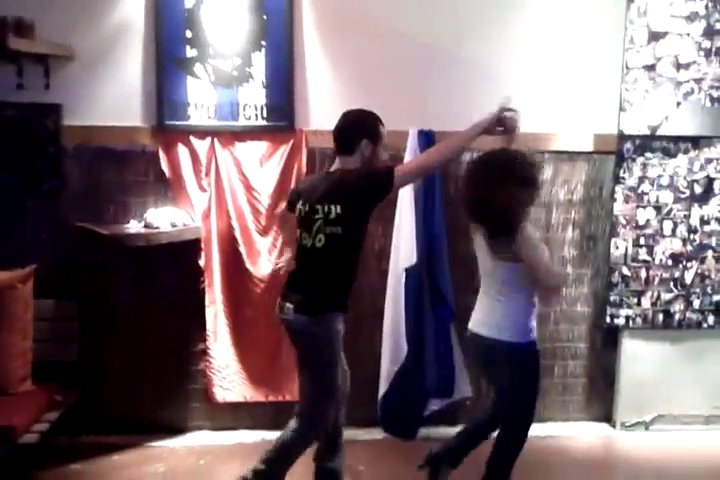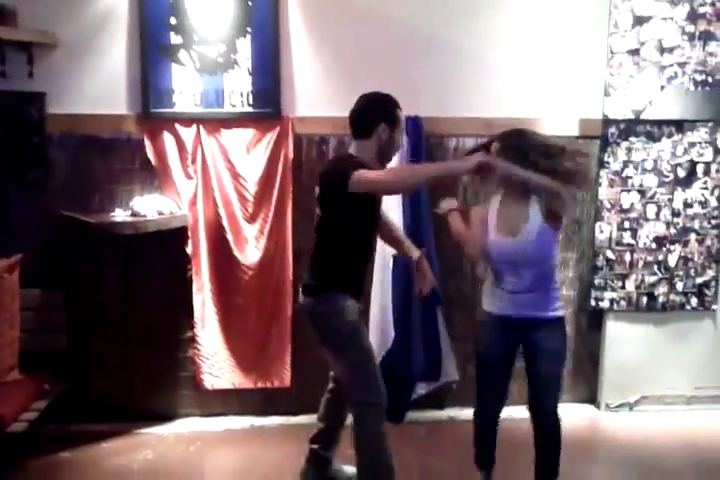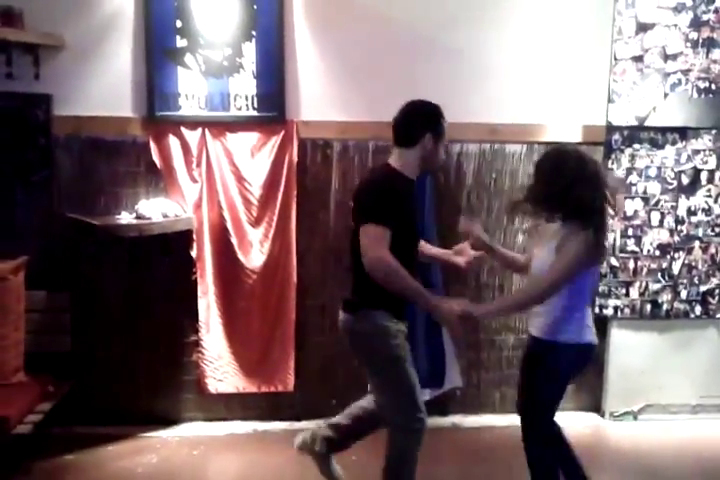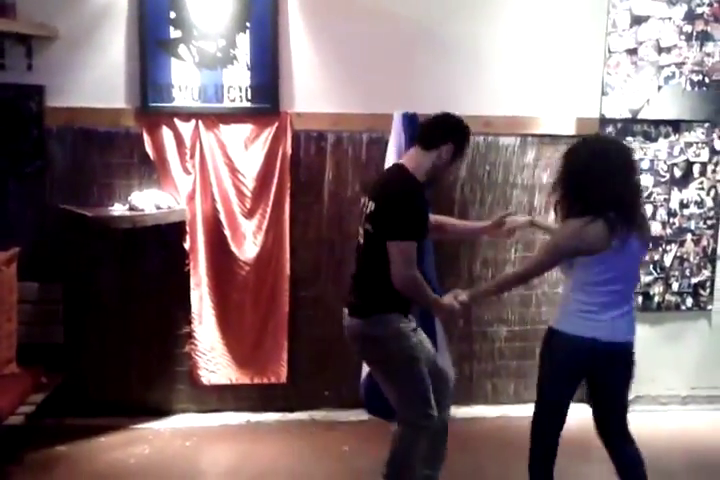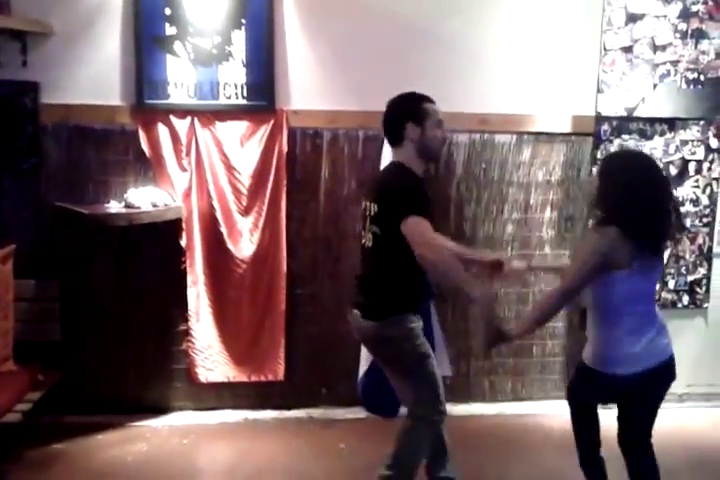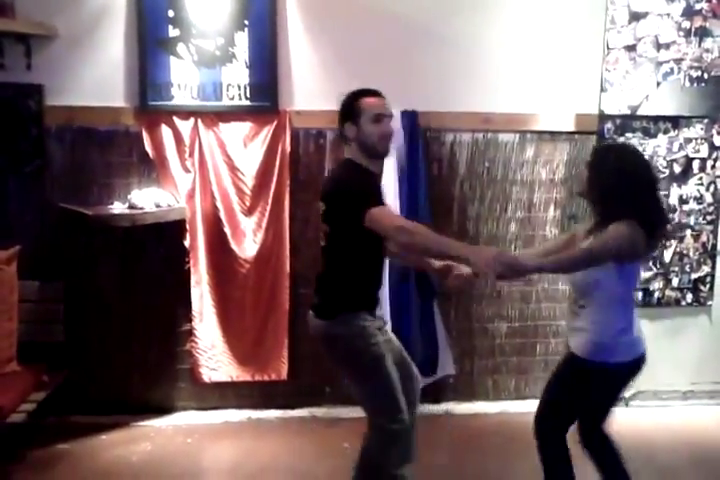
dt=0.3s
person 1, frame 1
left shoulder: (310, 185)
right shoulder: (356, 185)
left elbow: (283, 215)
right elbow: (430, 161)
right wrist: (484, 126)
left hip: (297, 305)
right hip: (317, 316)
left knee: (333, 394)
right knee: (314, 414)
person 1, frame 2
left shoulder: (352, 174)
right shoulder: (340, 171)
left elbow: (378, 221)
right elbow: (389, 181)
left wrist: (415, 255)
right wrist: (456, 166)
left hip: (333, 296)
right hip: (331, 299)
left knee: (345, 383)
right knee: (370, 398)
person 1, frame 3
left shoulder: (399, 185)
right shoulder: (382, 187)
right elbow: (376, 259)
left wrist: (446, 255)
right wrist: (433, 302)
left hip: (386, 316)
right hip: (373, 318)
left knee: (390, 404)
right knee: (410, 419)
left ankle: (323, 439)
person 1, frame 4
left shoulder: (396, 183)
right shoulder: (404, 192)
left elbow: (430, 223)
right elbow: (403, 276)
left wrist: (483, 228)
right wrist: (439, 306)
left hip: (384, 315)
right hip: (379, 320)
left knee: (440, 387)
right knee: (421, 415)
person 1, frame 5
left shoulder: (394, 182)
right shoulder: (404, 185)
left elbow: (427, 242)
right elbow: (427, 249)
left wrist: (479, 258)
right wrist: (482, 295)
left hip: (375, 313)
right hip: (390, 320)
left knee: (427, 399)
right knee: (428, 408)
person 1, frame 6
left shoulder: (361, 179)
right shoulder: (350, 182)
left elbow: (384, 241)
right elbow: (399, 232)
left wrist: (433, 265)
right wrist: (471, 254)
left hip: (358, 314)
right hip: (344, 320)
left knee: (407, 385)
right knee: (390, 417)
person 2, frame 1
left shoulder: (484, 226)
right shoulder: (520, 232)
right elbow: (552, 286)
right wrist: (540, 248)
left hip: (484, 335)
right hip: (511, 342)
left knee: (500, 412)
right knee: (517, 423)
person 2, frame 2
left shoulder: (548, 205)
right shoulder: (486, 208)
left elbow: (569, 183)
right elbow: (476, 252)
left wrist: (510, 171)
right wrist: (453, 213)
left hip: (545, 321)
right hip: (499, 319)
left knee: (545, 411)
right knee: (488, 406)
person 2, frame 3
left shoulder: (581, 236)
right shoulder: (559, 227)
left elbow: (540, 290)
right elbow: (529, 265)
left wrist: (483, 311)
right wrist: (484, 242)
left hip: (557, 345)
right hip: (573, 342)
left knee: (535, 429)
right knee: (537, 420)
person 2, frame 4
left shoulder: (583, 228)
right shoulder: (634, 223)
left elbow: (525, 273)
left wrist: (471, 295)
right wrist: (535, 223)
left hip: (571, 338)
right hip: (619, 342)
left knee: (548, 420)
right knee: (613, 425)
person 2, frame 5
left shoulder: (605, 238)
right shoulder: (647, 239)
left elbow: (564, 293)
left wrist: (517, 331)
right wrist: (536, 268)
left hip: (610, 366)
right hip: (659, 362)
left knee: (579, 397)
right knee: (636, 441)
person 2, frame 6
left shoulder: (626, 232)
right shoulder: (593, 230)
left elbow: (576, 259)
right elbow: (541, 252)
left wrist: (523, 266)
left hip: (600, 356)
right hip: (623, 354)
left knee: (548, 424)
right knee: (589, 429)
